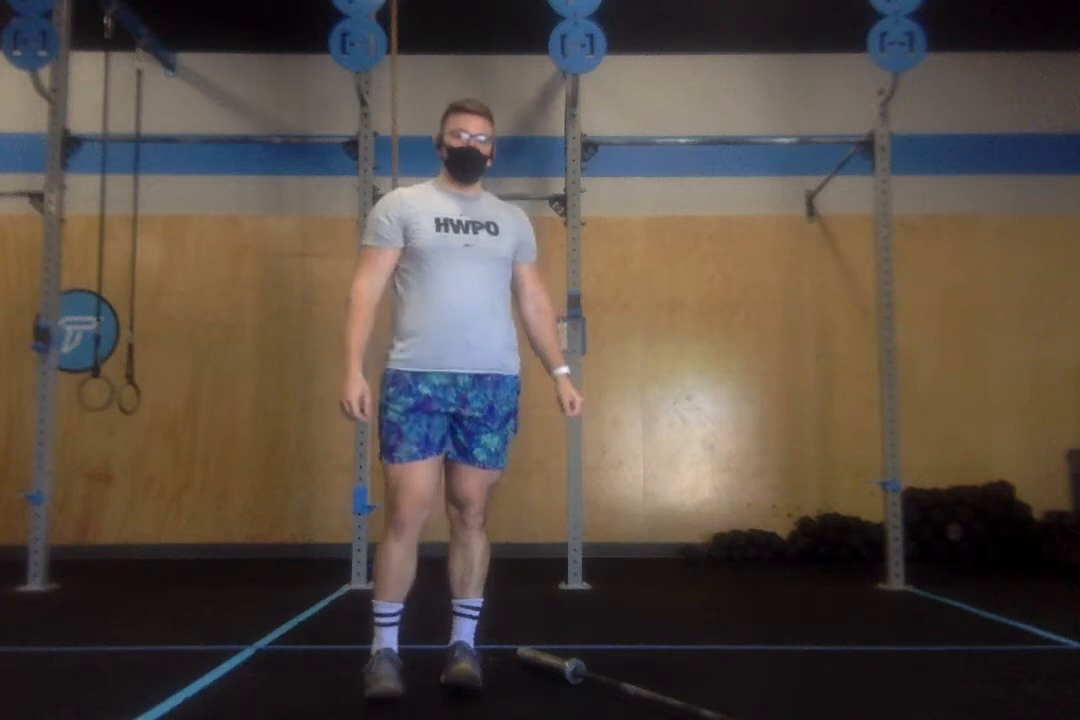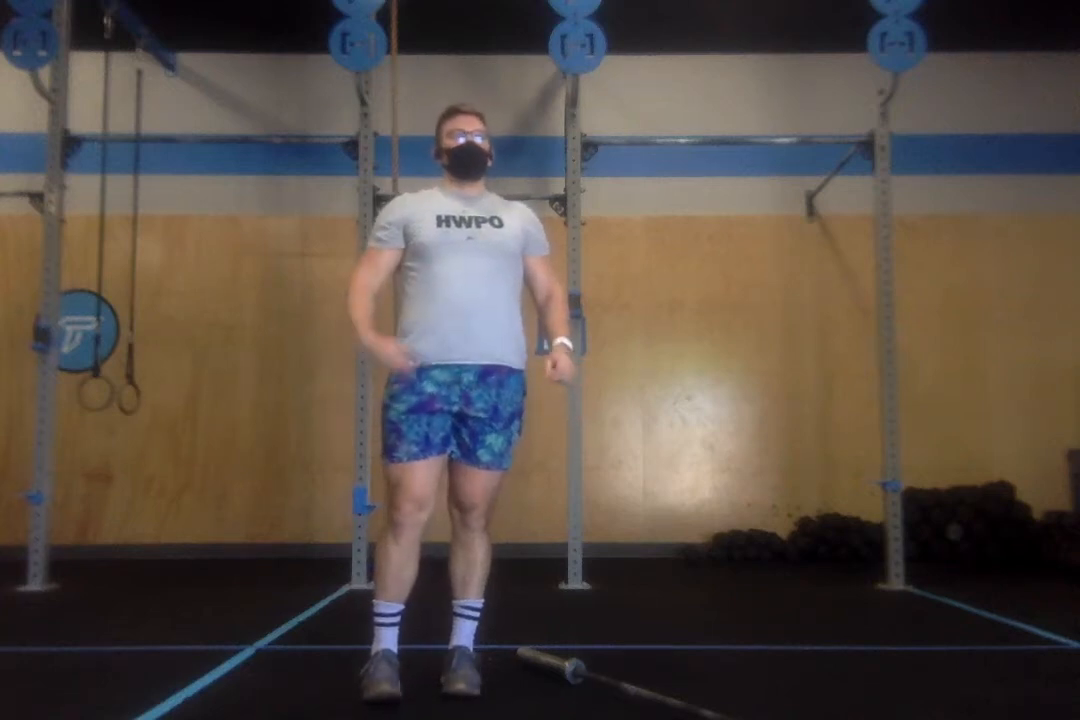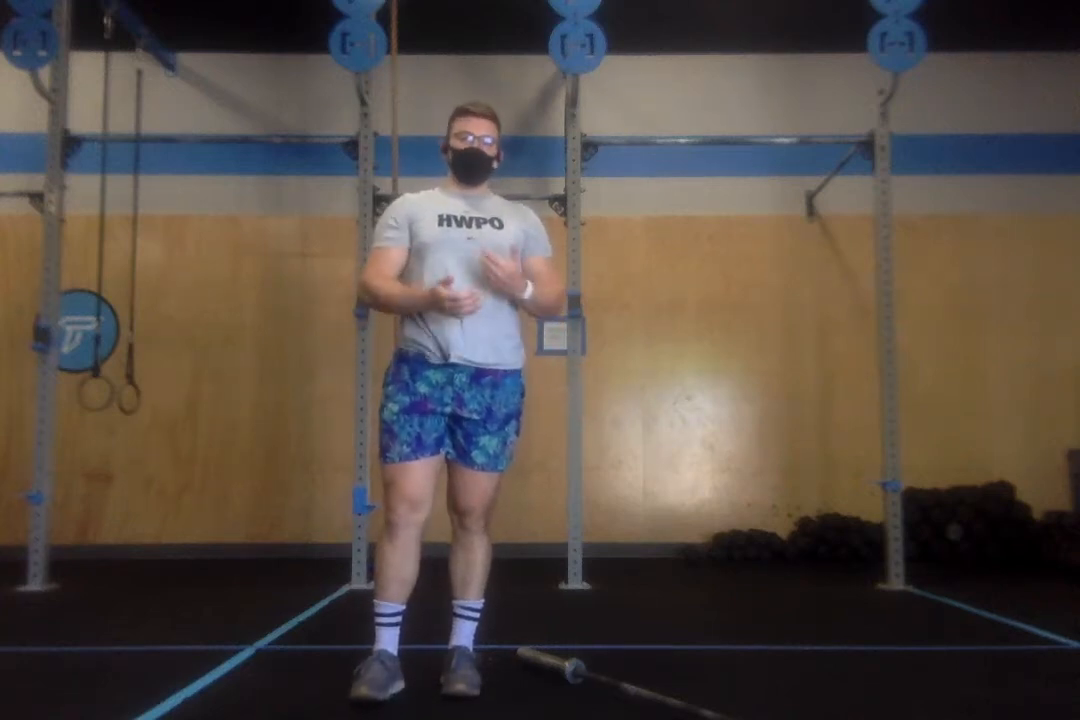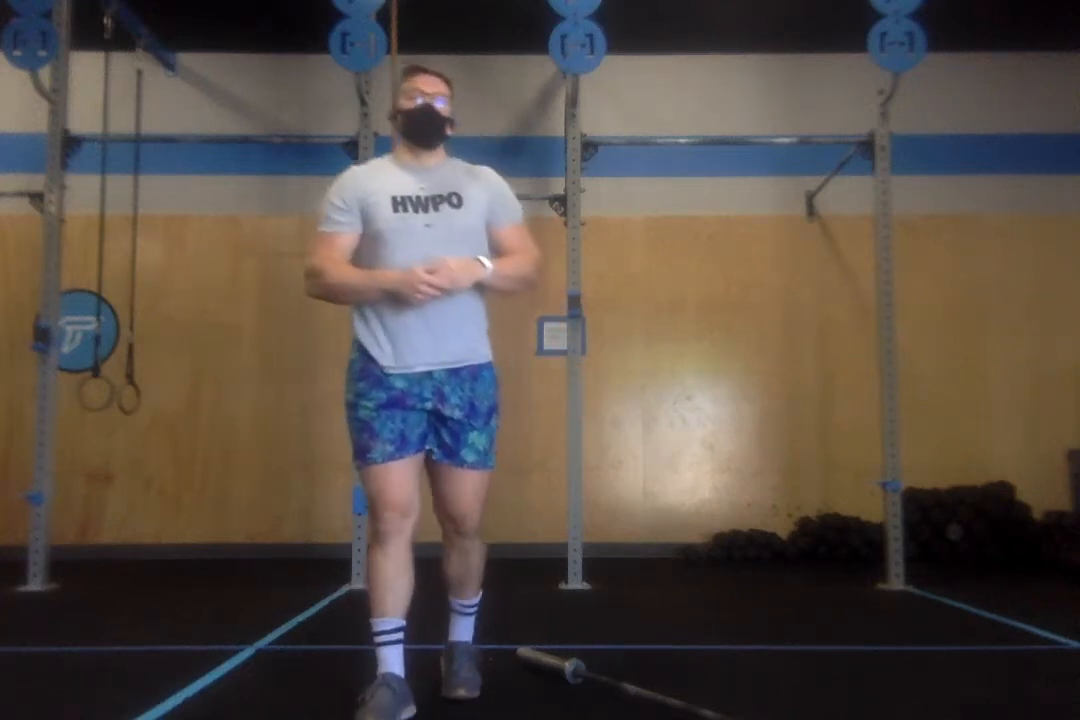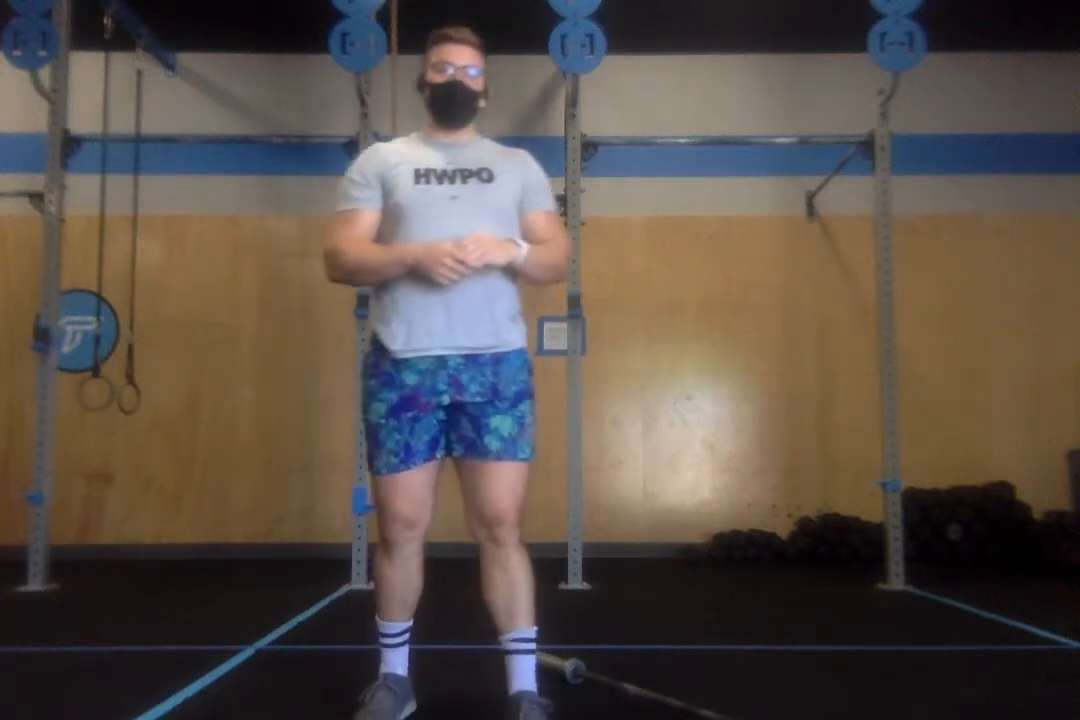
dt=1s
person 1, frame 1
left shoulder: (513, 220)
right shoulder: (401, 205)
left elbow: (534, 302)
right elbow: (367, 289)
left wrist: (560, 372)
right wrist: (353, 368)
left hip: (493, 383)
right hip: (416, 379)
left knee: (470, 514)
right knee: (407, 514)
left ankle: (463, 643)
right ankle: (384, 649)
person 1, frame 2
left shoulder: (521, 218)
right shoulder: (405, 210)
left elbow: (549, 290)
right elbow: (363, 282)
left wrist: (561, 342)
right wrist: (370, 336)
left hip: (498, 377)
right hip: (421, 375)
left knee: (473, 515)
right knee: (407, 512)
left ankle: (462, 649)
right ankle: (383, 652)
person 1, frame 3
left shoulder: (523, 220)
right shoulder: (408, 209)
left elbow: (555, 298)
right elbow: (371, 286)
left wrist: (522, 286)
right wrist: (431, 297)
left hip: (494, 380)
right hip: (419, 373)
left knee: (472, 517)
right knee: (405, 511)
left ankle: (462, 649)
right ankle: (384, 654)
person 1, frame 4
left shoulder: (485, 183)
right shoulder: (358, 184)
left elbow: (527, 266)
right elbow: (319, 275)
left wrist: (476, 268)
right wrist: (392, 279)
left hip: (467, 373)
right hip: (384, 376)
left knee: (463, 520)
right knee: (392, 519)
left ankle: (460, 639)
person 1, frame 5
left shoulder: (519, 166)
right shoulder: (380, 161)
left elbow: (558, 260)
right elbow: (339, 260)
left wrist: (508, 251)
right wrist: (413, 256)
left hip: (496, 365)
right hip: (402, 365)
left knee: (500, 526)
right knee: (400, 527)
